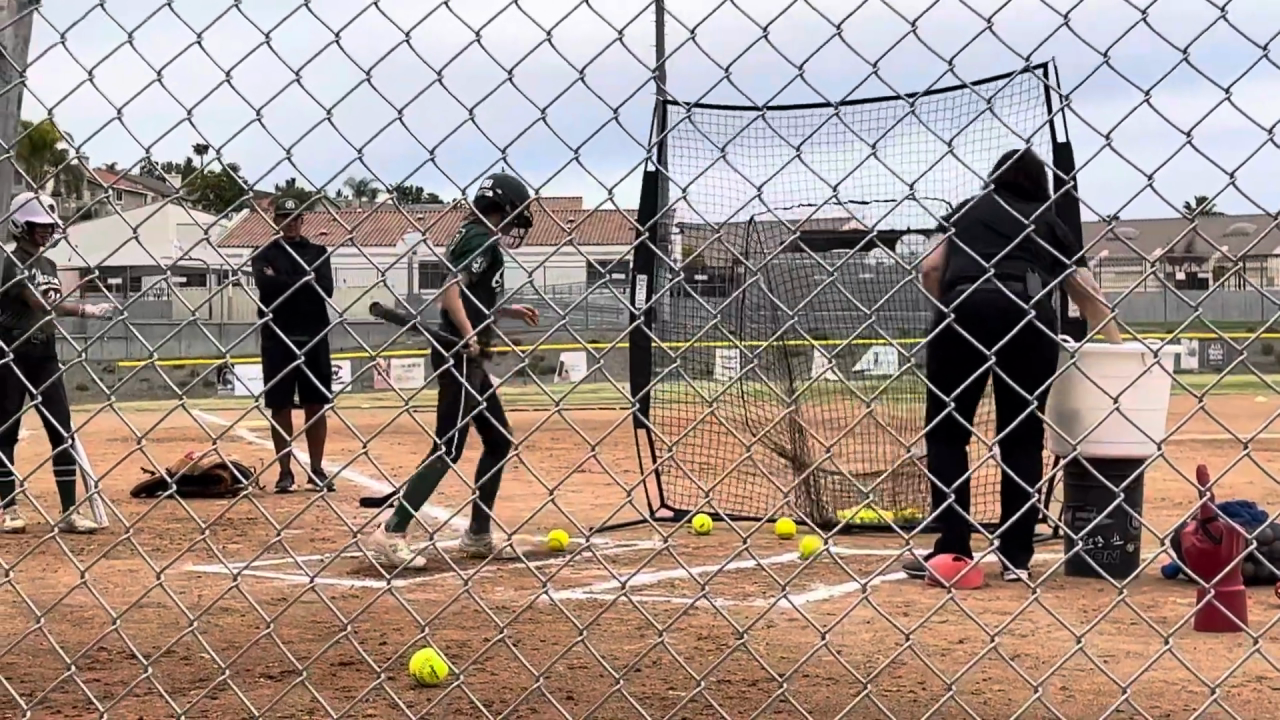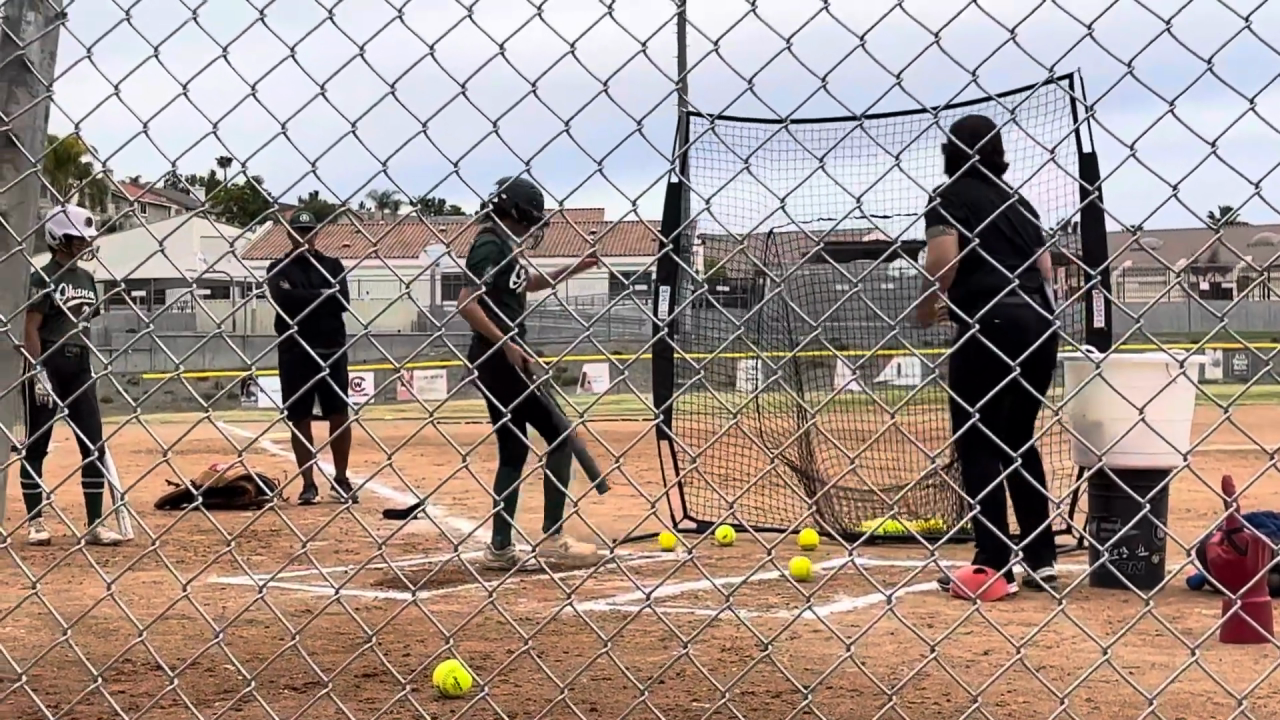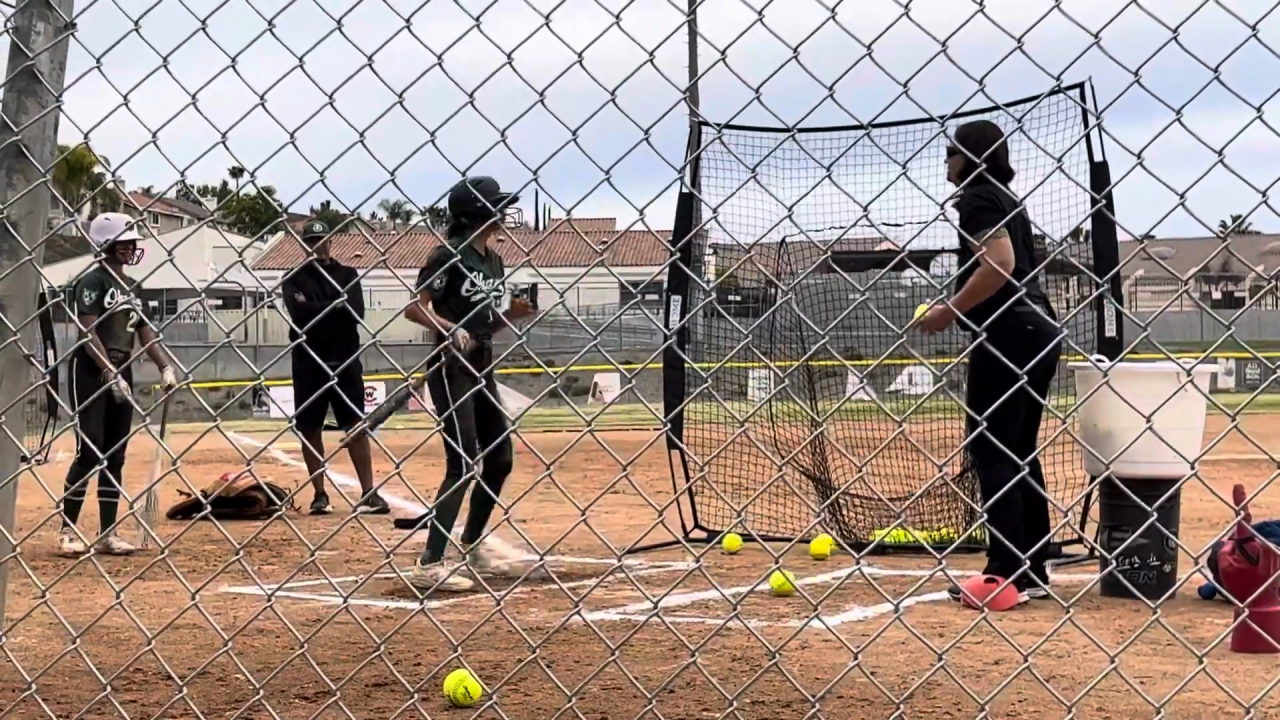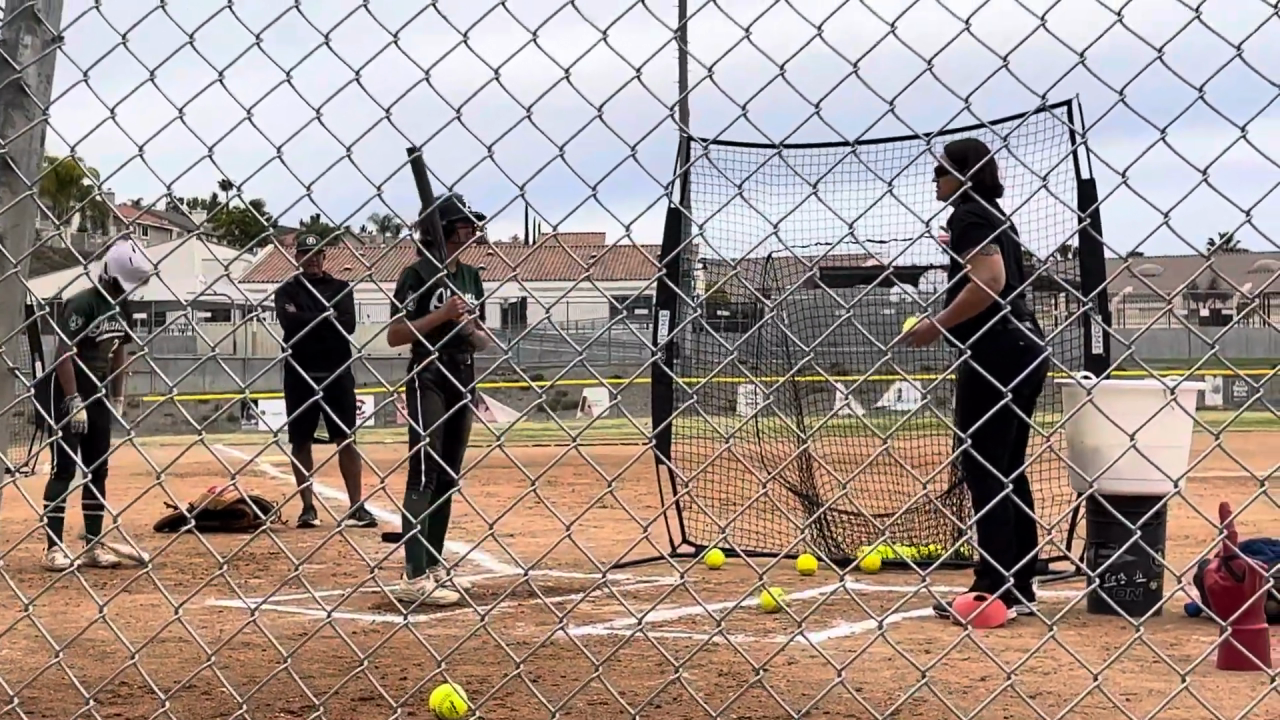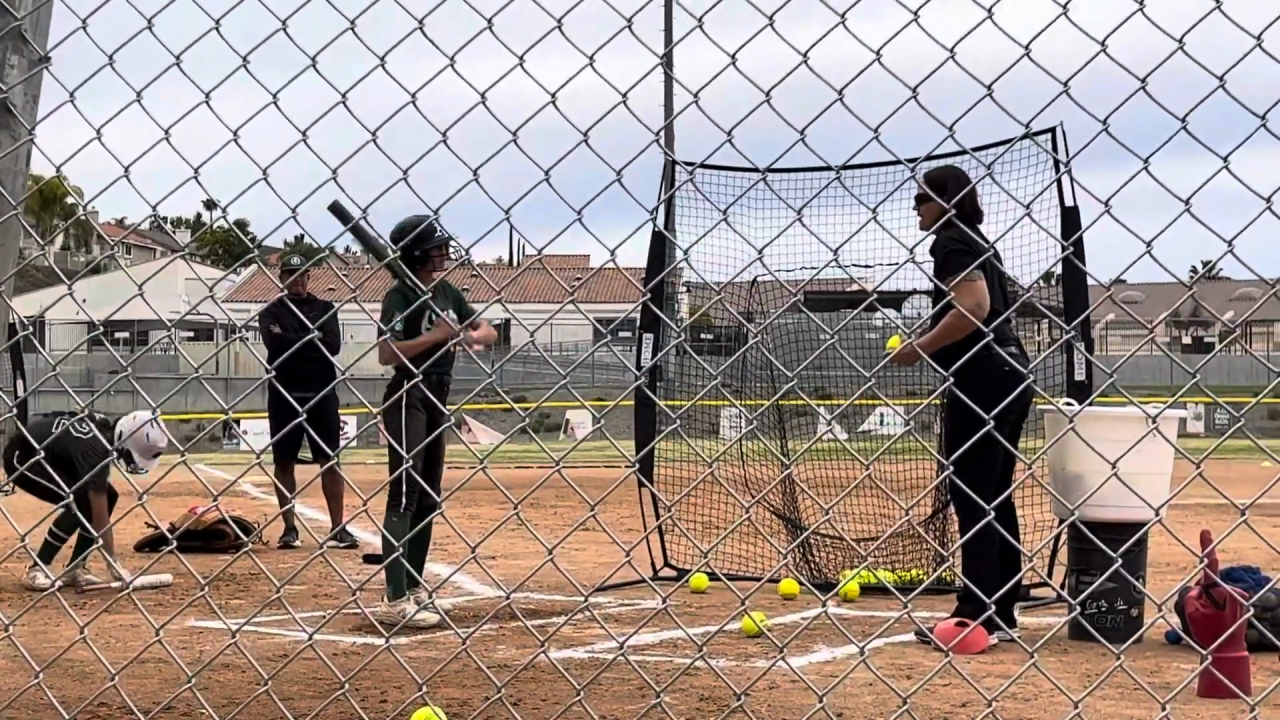
dt=0.7s
person 1, frame 1
left shoulder: (966, 209)
right shoulder: (1051, 224)
left elbow: (930, 270)
right elbow: (1089, 296)
left hip: (965, 310)
right hip: (1029, 315)
left knee: (946, 432)
right knee: (1022, 435)
left ankle: (953, 550)
right ankle: (1017, 556)
person 1, frame 2
left shoulder: (949, 195)
right shoulder: (1016, 200)
left elbow: (943, 261)
right elbow: (1045, 270)
left wrist: (927, 306)
left hip: (991, 327)
right hip: (1037, 323)
left knee: (978, 446)
right knee: (1018, 443)
left ankle: (995, 566)
right ankle: (1040, 559)
person 1, frame 3
left shoulder: (977, 197)
right shoulder: (1005, 198)
left elbow: (1001, 266)
left wrist: (948, 310)
left hip: (1006, 334)
right hip: (1037, 331)
left knee: (991, 451)
right knee: (1020, 453)
left ankle: (1007, 575)
right ankle: (1032, 571)
person 1, frame 4
left shoulder: (970, 214)
right shoulder: (994, 214)
left elbow: (990, 281)
left wrist: (937, 324)
left hip: (996, 350)
right hip: (1023, 347)
left knee: (983, 468)
right knee: (1008, 469)
left ankle: (995, 590)
right ankle: (1018, 586)
person 1, frame 5
left shoulder: (952, 241)
right shoulder: (977, 241)
left elbow: (974, 307)
left wrist: (920, 347)
right wrist: (931, 341)
left hip: (981, 377)
right hip: (1008, 372)
left knee: (970, 495)
right knee: (994, 496)
left ankle: (976, 617)
right ankle: (1000, 613)
person 2, frame 1
left shoulder: (475, 237)
right shoulder: (481, 239)
right elbow: (450, 293)
left wrist: (509, 310)
right wrist: (468, 335)
left hip: (466, 356)
right hip: (461, 355)
left knee: (499, 441)
right knee: (448, 449)
left ankle: (479, 533)
right ankle: (391, 532)
person 2, frame 2
left shoulder: (502, 247)
right shoulder: (491, 247)
left elbow: (524, 285)
right elbow: (468, 305)
left wrist: (571, 270)
right wrist: (507, 343)
left hip: (494, 360)
right hip: (500, 358)
left knee: (515, 451)
right knee: (557, 439)
left ankle: (501, 546)
right ankle: (552, 537)
person 2, frame 3
left shoulder: (495, 261)
right shoulder: (449, 255)
right elbow: (415, 308)
left wrist: (513, 314)
right wrist: (450, 330)
left hip: (482, 369)
right hip: (451, 369)
left knee: (499, 460)
right knee: (464, 466)
left ankle: (472, 545)
right ankle: (429, 564)
person 2, frame 4
left shoulder: (471, 277)
right shoulder: (418, 273)
left elbow: (483, 341)
right elbow: (394, 336)
left wrist: (470, 326)
right wrist: (442, 315)
left hip: (462, 379)
right hip: (427, 379)
left knee: (449, 478)
right knee: (424, 476)
left ankle: (434, 565)
right ankle: (413, 578)
person 2, frame 5
left shoulder: (446, 291)
right shoulder: (400, 295)
left elbow: (489, 332)
right elbow: (387, 355)
left wrist: (469, 336)
right wrist: (437, 335)
left hip: (436, 399)
right hip: (409, 399)
left knee: (429, 498)
right knee: (405, 496)
left ankle: (414, 587)
right ankle: (395, 600)
person 3, frame 1
left shoulder: (48, 265)
right elbow: (40, 303)
right wrist: (86, 310)
left hip: (46, 354)
left knee: (63, 433)
left ankle: (69, 512)
person 3, frame 2
left shoulder: (87, 278)
right shoulder: (44, 278)
right elbow: (30, 330)
right wrist: (39, 373)
left hip: (80, 367)
right hip: (48, 367)
left knee: (95, 446)
right knee: (36, 447)
left ankle: (95, 524)
right ankle: (35, 522)
person 3, frame 3
left shoulder: (132, 286)
right shoulder: (92, 281)
left elbow: (145, 334)
right elbow: (88, 334)
left wrist: (166, 367)
right wrist: (110, 374)
left hip: (121, 374)
right hip: (91, 373)
left knee: (114, 457)
right knee: (89, 453)
left ankle: (107, 534)
right ankle: (68, 528)
person 3, frame 4
left shoulder: (122, 308)
right shoulder: (82, 303)
right elbow: (64, 356)
left wrist: (117, 398)
right wrist: (73, 403)
left hip: (95, 392)
right hip: (64, 391)
left knee: (97, 469)
right knee: (65, 468)
left ankle: (94, 547)
right ankle: (53, 549)
person 3, frame 5
left shoulder: (110, 428)
right shoulder: (96, 448)
right elbow: (99, 513)
right wrist: (113, 563)
left hip: (50, 452)
right hip: (22, 457)
left knee: (109, 496)
right knee: (78, 500)
left ankle: (76, 568)
right ankle: (37, 570)
person 4, frame 1
left shoulder: (318, 253)
right shoulder: (264, 254)
left elbow: (326, 289)
right elbow: (267, 286)
left wrist: (287, 285)
right wrist: (305, 282)
left hip: (313, 338)
right hip: (278, 339)
left knee: (316, 406)
right knee: (280, 407)
left ankle: (316, 470)
right ankle: (285, 471)
person 4, frame 2
left shoulder: (332, 265)
right shoulder: (279, 268)
left elbow: (343, 302)
right elbow: (283, 299)
left wrist: (303, 301)
right wrist: (321, 296)
left hip: (331, 349)
right hip: (296, 352)
left knee: (340, 416)
right knee: (299, 419)
left ankle: (340, 480)
right ankle: (308, 484)
person 4, frame 3
left shoulder: (347, 275)
right shoulder: (294, 279)
left elbow: (357, 312)
right elbow: (299, 312)
left wrist: (318, 311)
right wrist: (336, 307)
left hip: (345, 361)
right hip: (309, 362)
left knee: (356, 426)
right knee: (310, 430)
left ankle: (368, 494)
right ankle: (319, 494)
person 4, frame 4
left shoulder: (341, 288)
right shoulder: (287, 291)
left elbow: (348, 325)
right elbow: (290, 322)
left wrist: (309, 322)
right wrist: (327, 319)
left hip: (336, 373)
right hip: (300, 374)
left knee: (347, 440)
right knee: (300, 442)
left ankle: (356, 507)
right ankle: (308, 507)
person 4, frame 5
left shoulder: (325, 308)
right shoulder: (271, 311)
left elbow: (333, 346)
right elbow: (274, 342)
left wrist: (293, 342)
right wrist: (312, 339)
left hip: (321, 394)
right hip: (284, 396)
left knee: (330, 461)
right knee: (283, 463)
left ankle: (337, 529)
right ankle: (289, 528)
